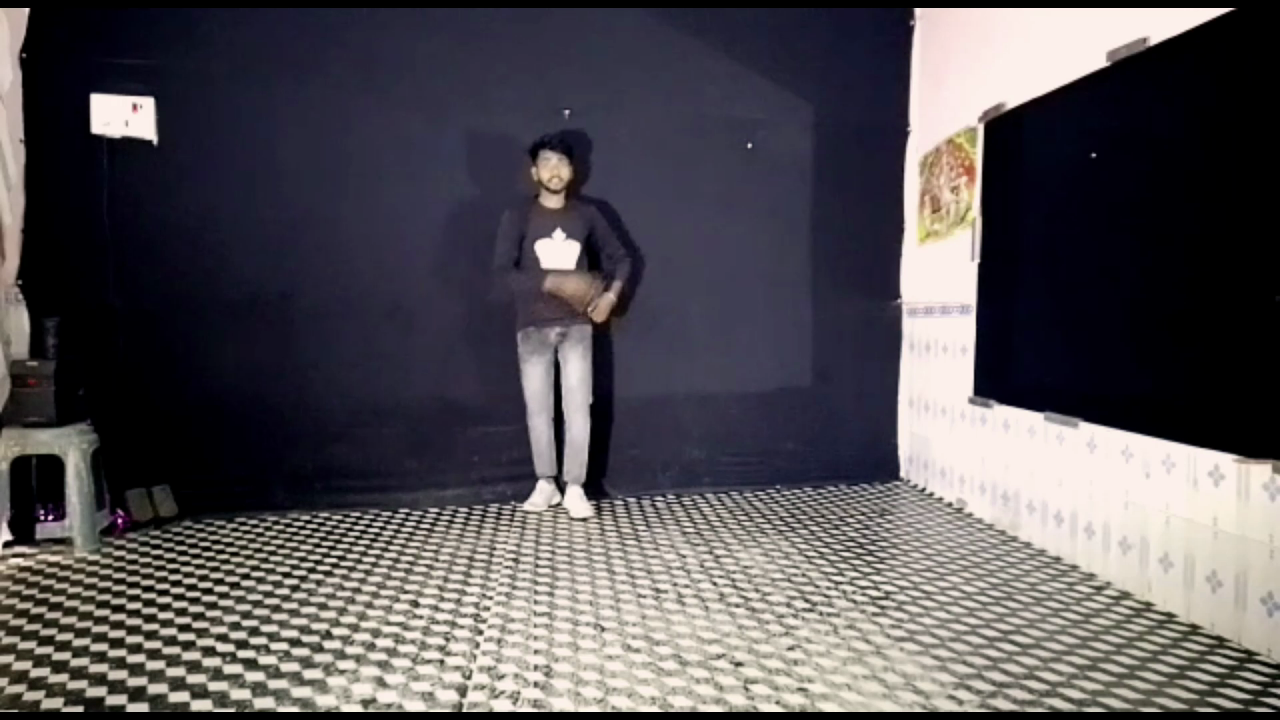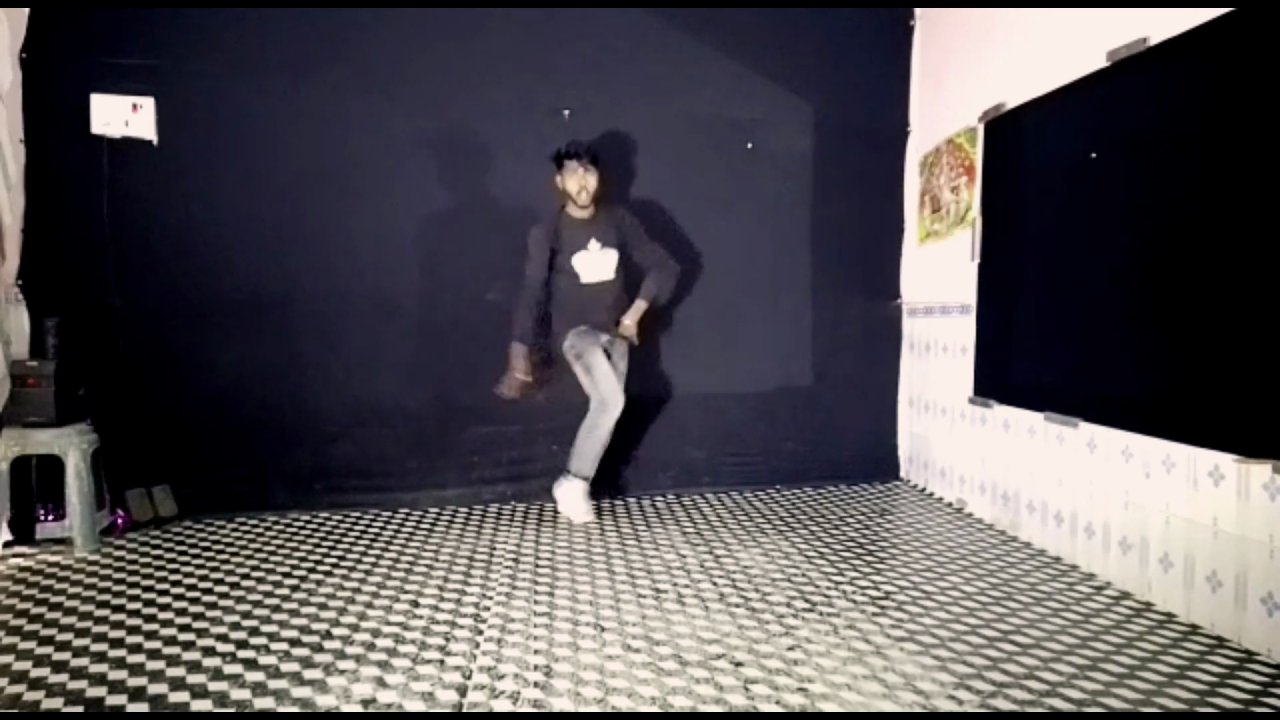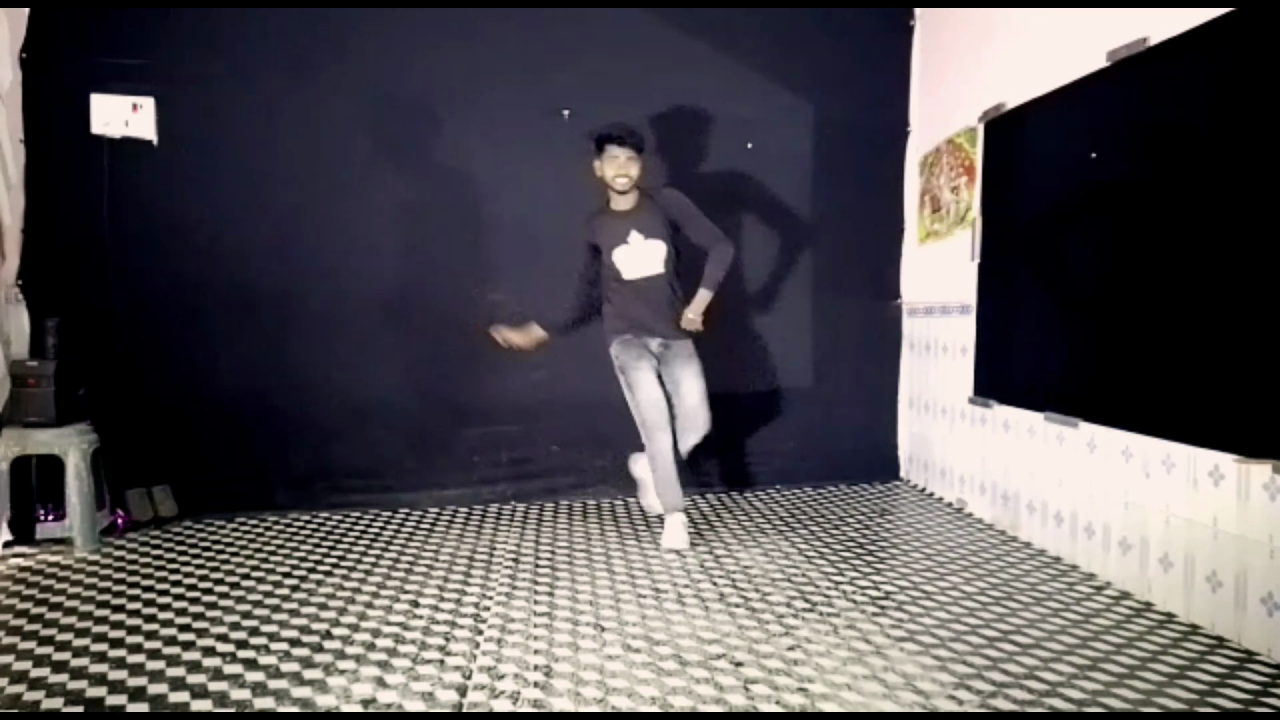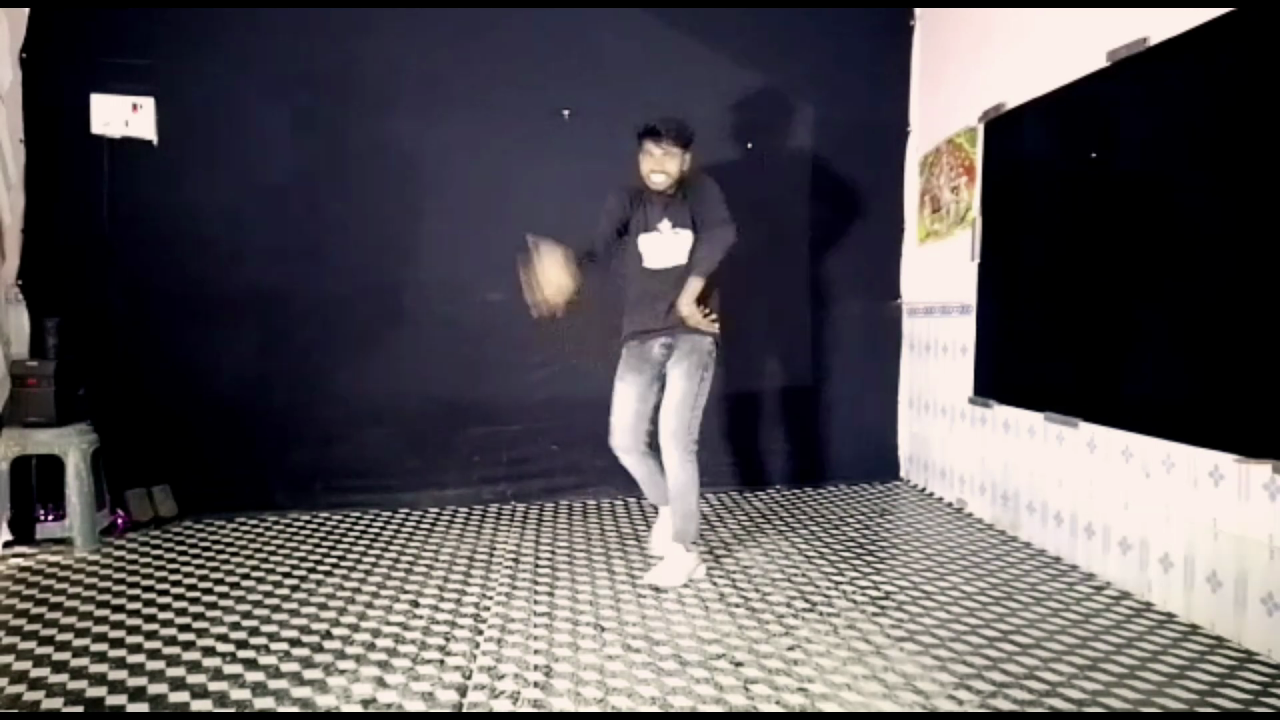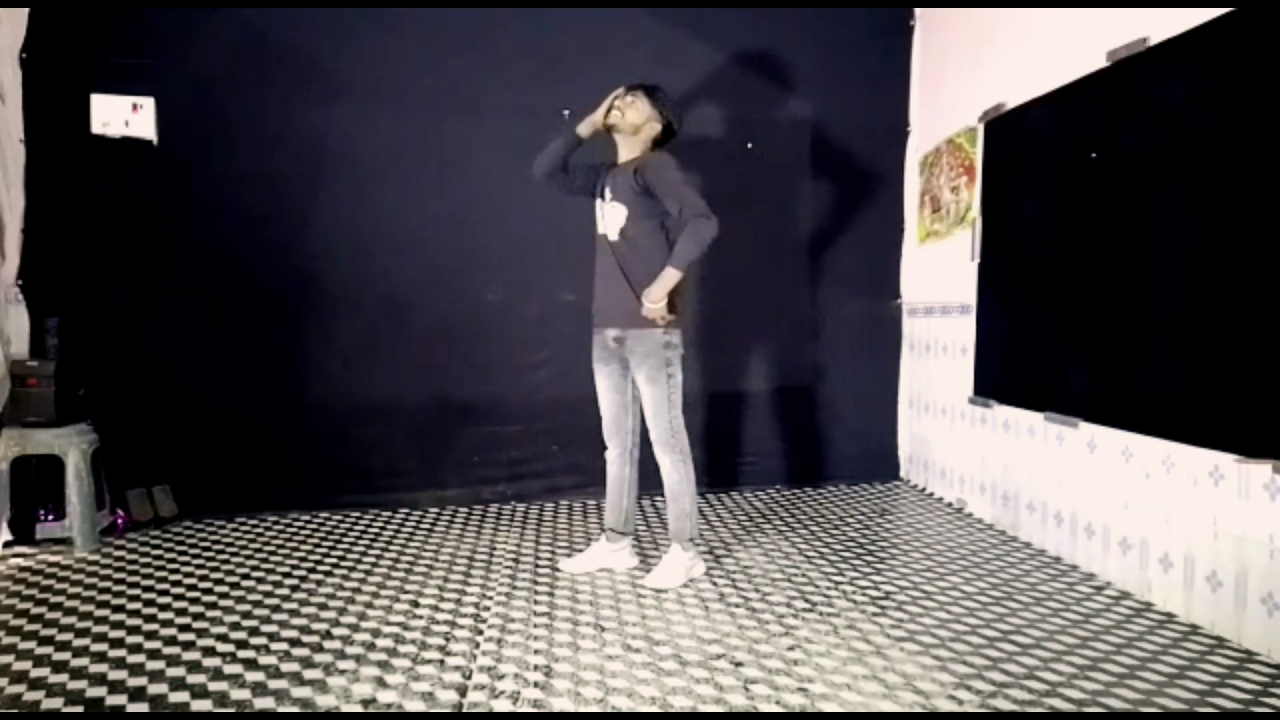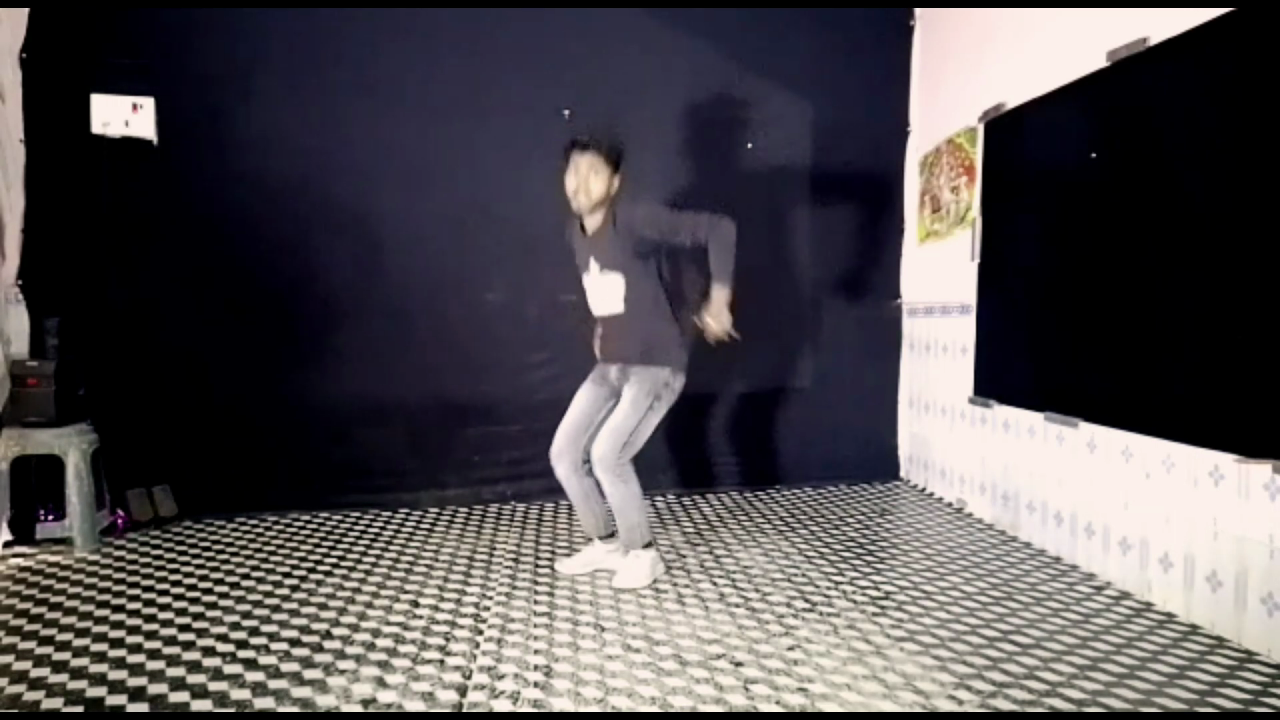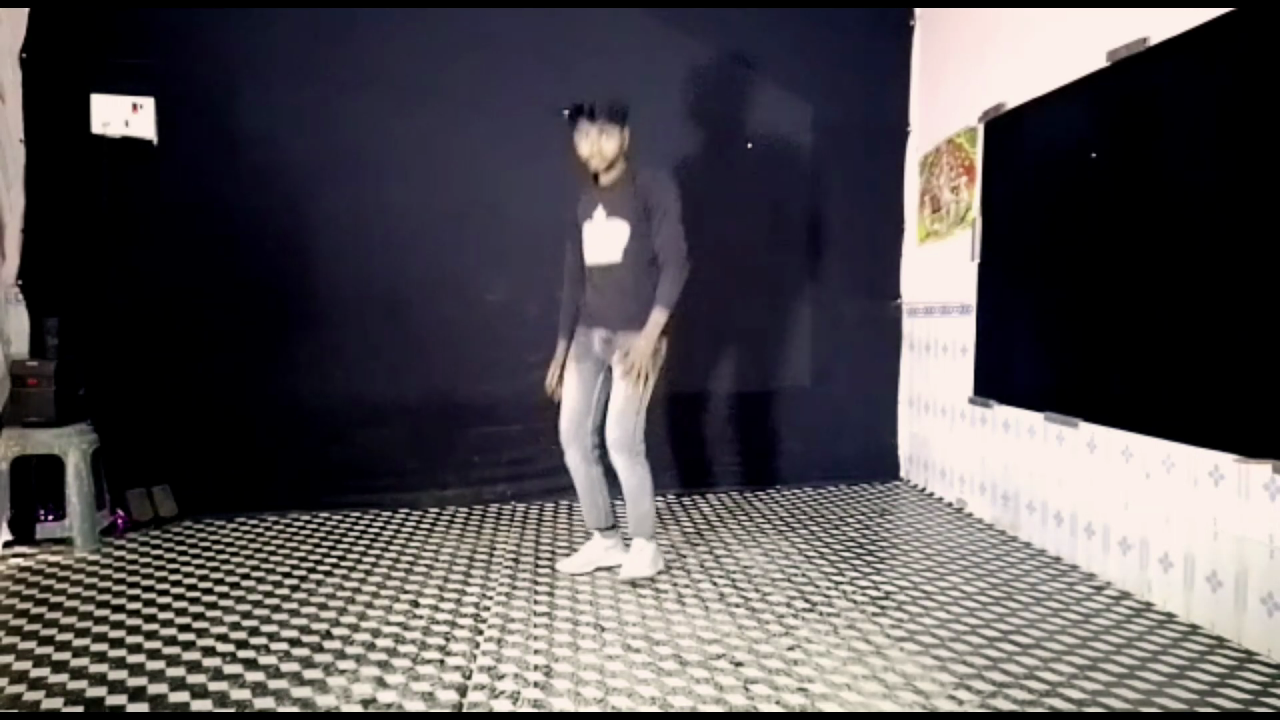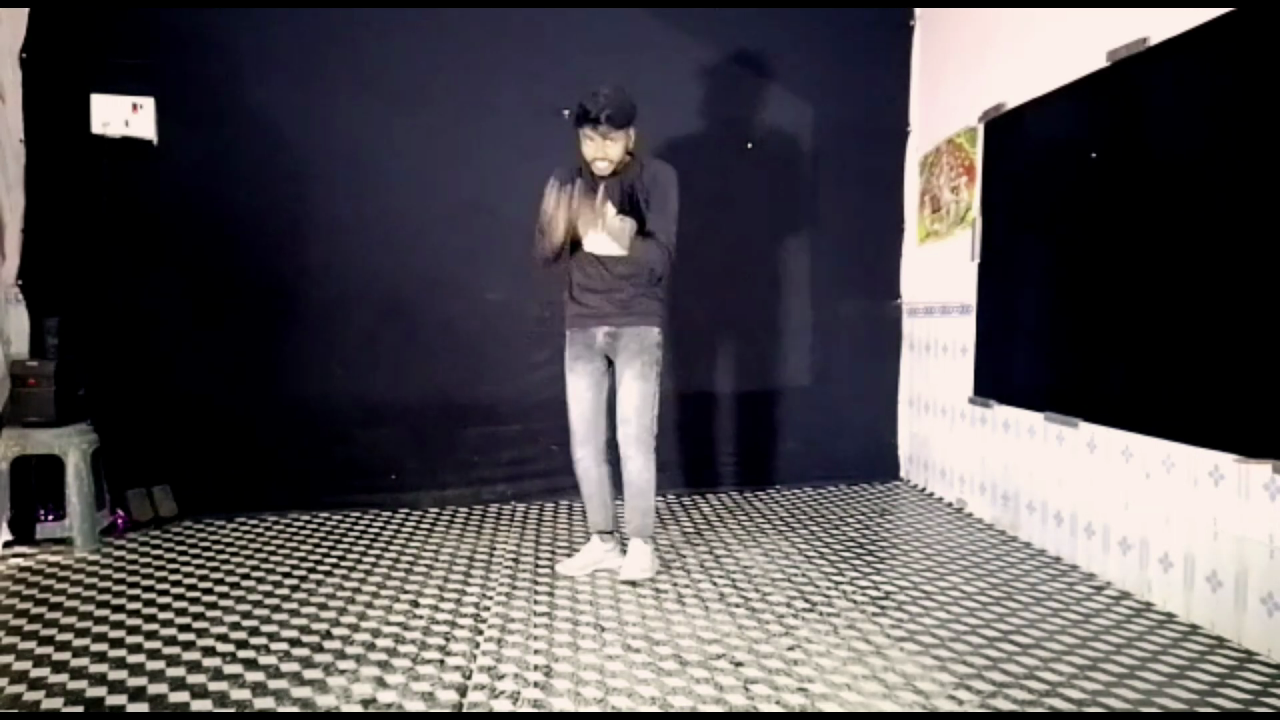
dt=0.5s
person 1, frame 1
left shoulder: (587, 215)
right shoulder: (517, 216)
left elbow: (619, 257)
right elbow: (505, 269)
left wrist: (611, 295)
right wrist: (556, 282)
left hip: (576, 325)
right hip: (533, 326)
left knee: (577, 406)
right knee: (538, 410)
left ankle: (575, 489)
right ankle: (546, 484)
person 1, frame 2
left shoulder: (618, 219)
right shoulder: (547, 233)
left elbow: (659, 265)
right elbow: (532, 294)
left wrist: (637, 310)
right wrist: (520, 357)
left hip: (619, 331)
right hip: (577, 330)
left knee: (604, 410)
right knee: (611, 401)
left ankle: (576, 491)
right ankle: (572, 478)
person 1, frame 3
left shoulder: (667, 203)
right shoulder: (596, 228)
left elbow: (720, 246)
right elbow: (588, 299)
left wrist: (700, 302)
right wrist: (540, 332)
left hip: (675, 333)
right hip: (627, 338)
left knee: (697, 422)
right knee: (655, 424)
left ankle: (650, 466)
right ankle: (674, 515)
person 1, frame 4
left shoulder: (701, 190)
right shoulder: (626, 203)
left elbow: (722, 232)
right elbow: (601, 249)
left wrist: (691, 290)
right wrist: (567, 267)
left hip: (690, 339)
right hip: (640, 339)
left knee: (675, 440)
right knee: (625, 438)
left ankle: (686, 551)
right ankle: (669, 511)
person 1, frame 5
left shoulder: (656, 167)
right shoulder: (605, 176)
left elbow: (702, 222)
right elbow: (545, 170)
left wrist: (662, 285)
right wrist: (588, 125)
left hip: (650, 330)
right hip: (608, 330)
left knee: (667, 440)
right knee: (617, 441)
left ankle: (684, 551)
right ankle: (616, 543)
person 1, frame 6
left shoulder: (634, 220)
right shoulder: (577, 232)
left elbow: (719, 229)
left wrist: (717, 303)
left hip: (656, 367)
right hip: (611, 367)
left knee: (608, 458)
right knee: (565, 454)
left ankle: (643, 552)
right ankle: (604, 542)
person 1, frame 7
left shoulder: (652, 186)
right shoulder: (585, 203)
left elbow: (675, 262)
left wrist: (651, 334)
right wrist: (562, 351)
left hip: (635, 335)
right hip: (590, 336)
left knee: (621, 441)
right knee: (573, 437)
left ankle: (645, 543)
right ankle: (604, 539)
person 1, frame 8
left shoulder: (655, 176)
right shoulder: (568, 183)
left elbow: (658, 258)
right elbow: (547, 254)
left wrist: (613, 227)
right wrist: (555, 231)
left hip: (638, 329)
right hip: (583, 329)
left knee: (635, 439)
right knee: (584, 440)
left ankle: (639, 543)
right ankle: (602, 542)
